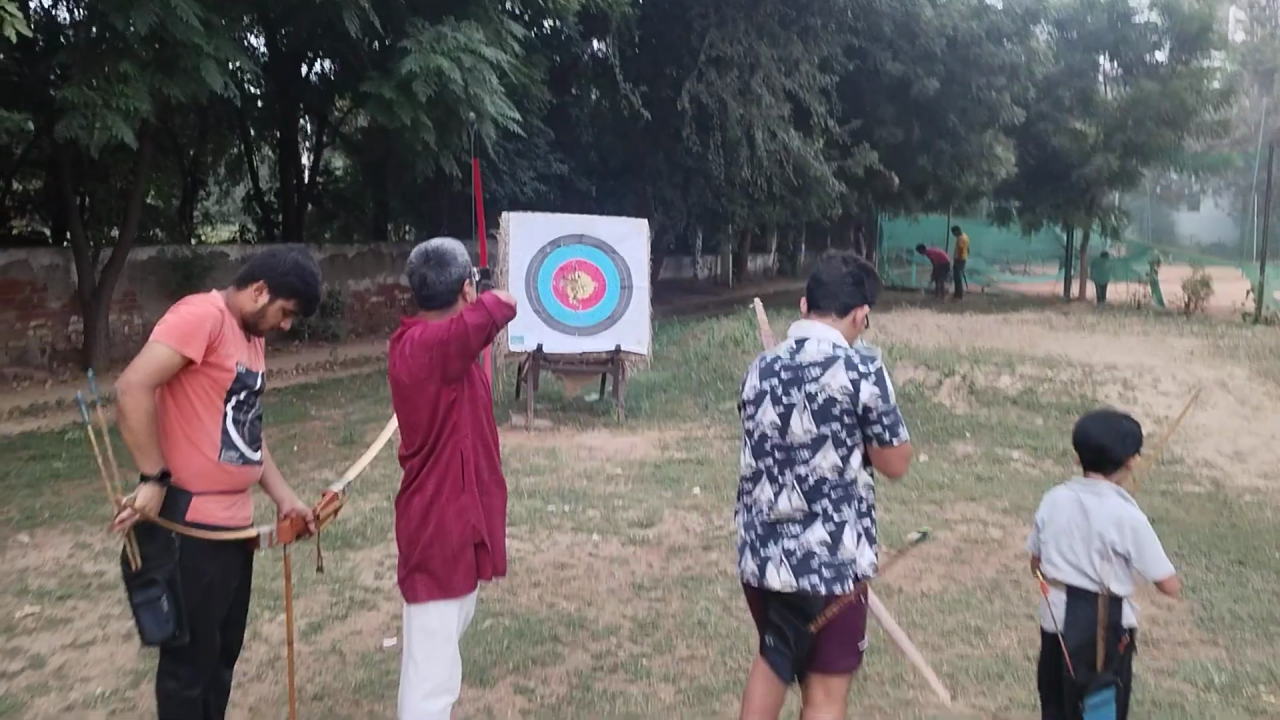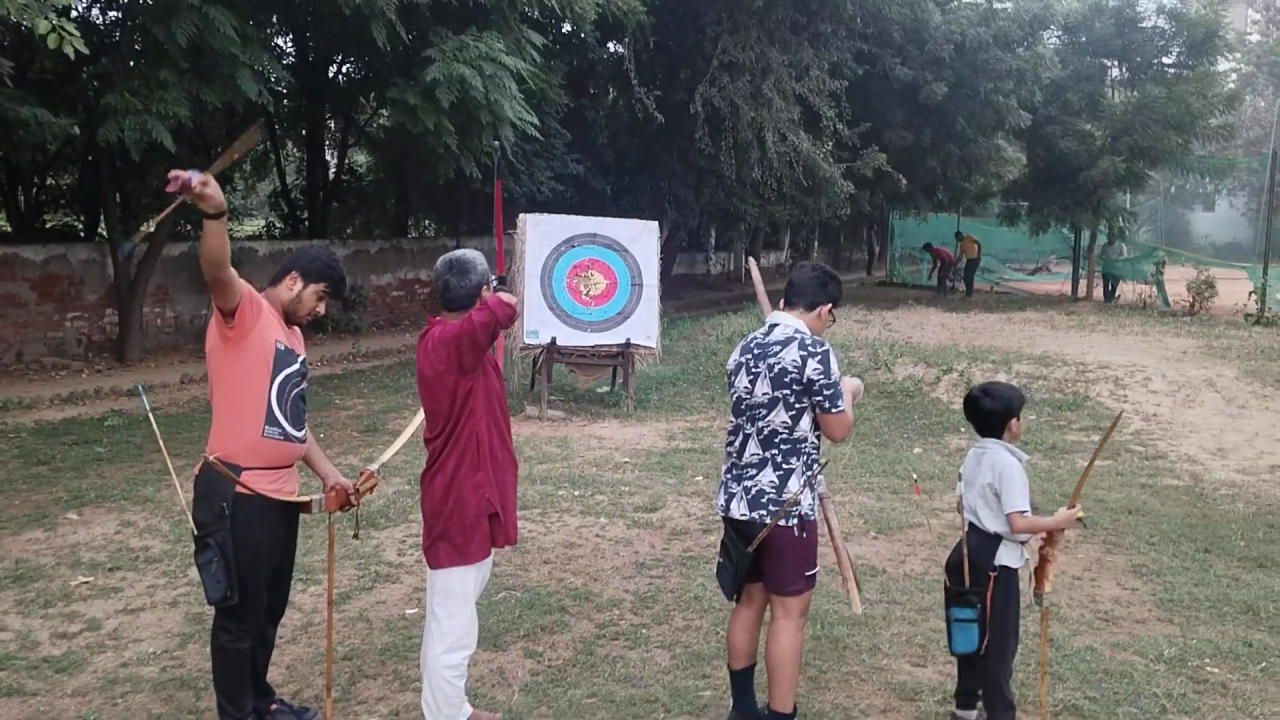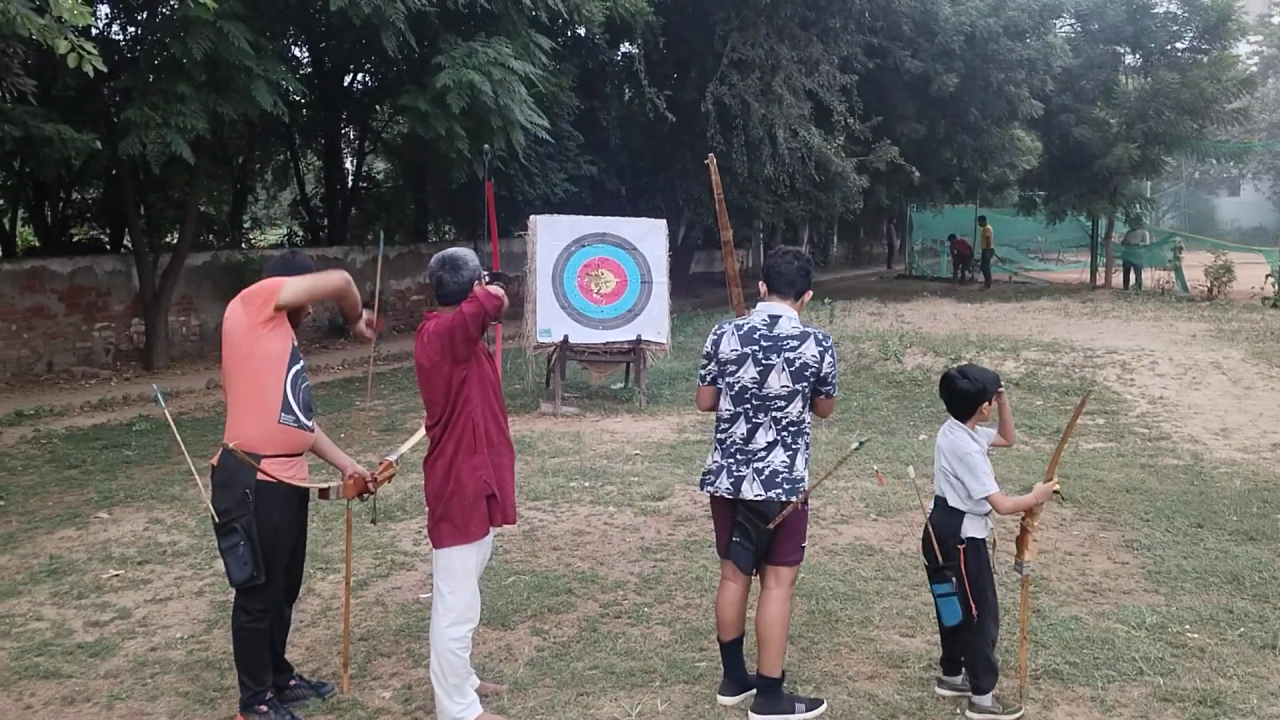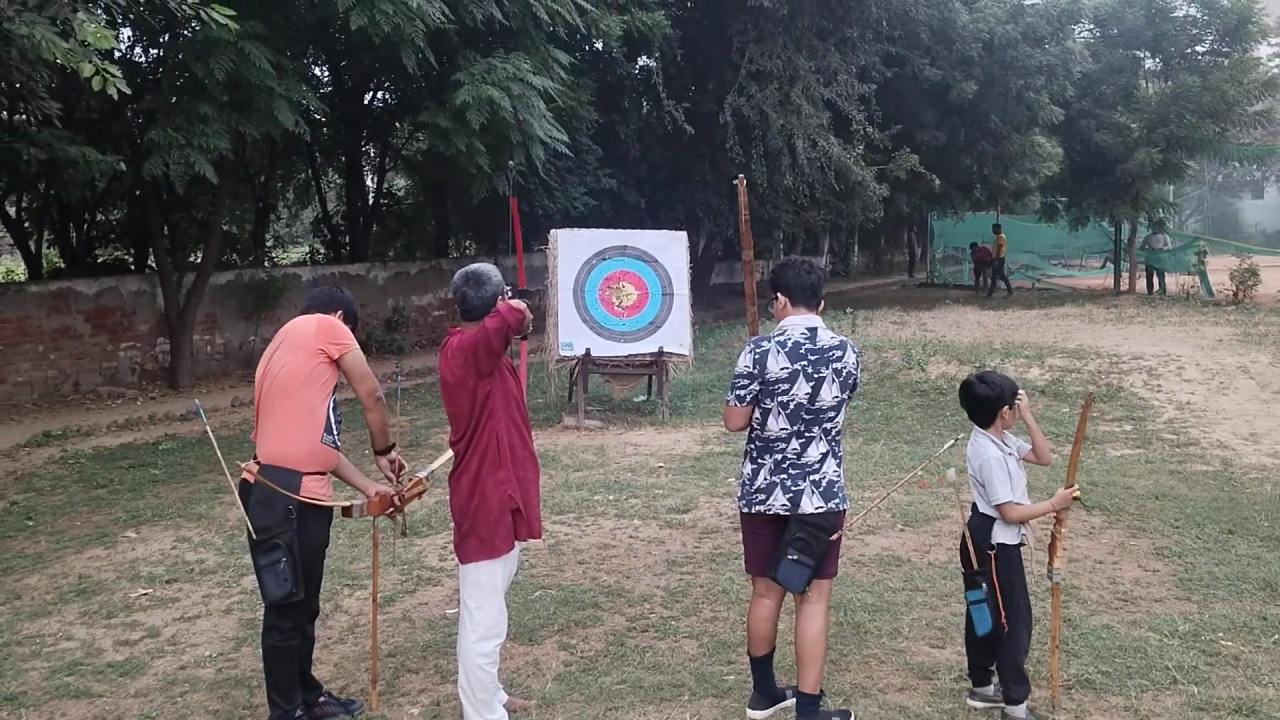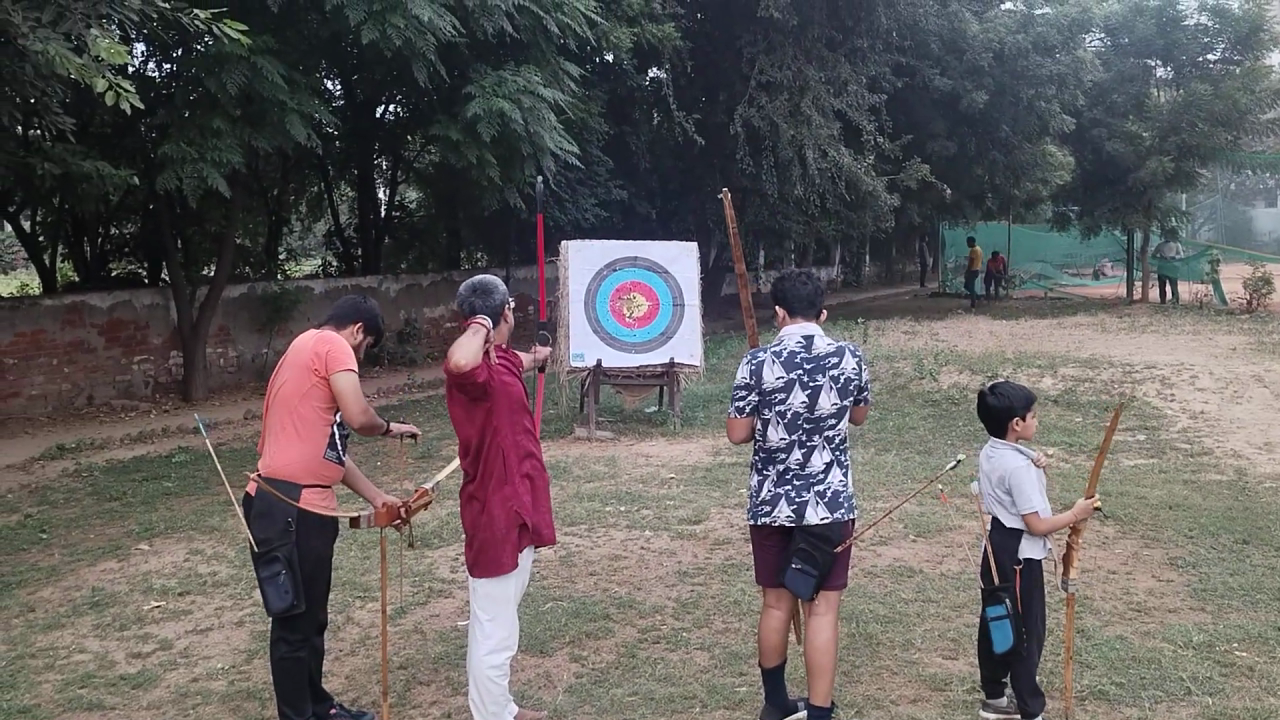
dt=1s
person 1, frame 1
left shoulder: (252, 336)
right shoulder: (200, 316)
right elbow: (133, 388)
left wrist: (283, 497)
right wrist: (153, 480)
left hip: (234, 521)
right hip: (189, 525)
left knee: (224, 649)
right knee: (189, 658)
person 1, frame 2
left shoulder: (292, 337)
right shoulder: (243, 312)
right elbow: (217, 271)
left wrist: (328, 472)
right wrist: (214, 211)
left hip: (280, 494)
right hip: (237, 494)
left knee: (270, 607)
right knee: (240, 611)
person 1, frame 3
left shoulder: (278, 333)
right shoulder: (252, 304)
left elbow: (298, 416)
right elbow: (339, 283)
left wrist: (346, 464)
right wrist: (358, 319)
left hip: (285, 480)
right hip: (253, 482)
left knee: (283, 589)
right knee: (257, 593)
left ankle: (278, 678)
person 1, frame 4
left shoulder: (286, 347)
right shoulder: (324, 327)
right elbow: (372, 395)
left wrist: (368, 486)
right wrist: (384, 450)
left hip: (297, 494)
right hip: (285, 494)
left knee: (303, 605)
right knee: (287, 608)
person 1, frame 5
left shoulder: (310, 351)
right shoulder: (330, 344)
right elbow: (357, 417)
left wrist: (377, 497)
right wrist: (389, 426)
left hip: (303, 506)
right hip: (287, 507)
left knee: (311, 617)
right knee: (295, 621)
person 2, frame 1
left shoulder: (415, 341)
right shoulder: (435, 344)
right elbow: (500, 306)
right wrist: (488, 302)
left hip: (442, 518)
right hip: (442, 526)
left knee: (434, 654)
right knee: (433, 668)
person 2, frame 2
left shoulder: (440, 338)
right shoulder: (453, 340)
right elbow: (503, 308)
right wrist: (498, 303)
left hip: (461, 495)
right hip: (463, 501)
left knee: (449, 619)
right knee: (452, 628)
person 2, frame 3
left shoulder: (446, 331)
right shoulder: (445, 332)
right elbow: (489, 302)
right wrist: (491, 296)
left hip: (468, 479)
right hip: (462, 484)
left knee: (457, 596)
right knee: (456, 603)
left ankle: (458, 680)
person 2, frame 4
left shoulder: (473, 348)
right shoulder: (469, 347)
right elbow: (515, 313)
left wrist: (511, 332)
right wrist: (518, 315)
left hip: (494, 493)
right hip: (488, 499)
left knee: (484, 610)
right knee: (484, 618)
person 2, frame 5
left shoulder: (495, 359)
right shoulder: (477, 366)
right elbow: (459, 362)
left wrist: (532, 357)
right wrist: (481, 328)
left hip: (511, 508)
right hip: (499, 514)
left knee: (496, 623)
right knee: (495, 631)
person 3, frame 1
left shoulder: (761, 369)
right shoulder: (860, 371)
right elbow: (895, 463)
left hip: (761, 554)
right hip: (830, 560)
left knee: (771, 662)
person 3, frame 2
left shoulder: (745, 348)
right shoulder: (812, 352)
right elbow: (837, 430)
right wrist: (846, 394)
left hip: (737, 496)
right hip: (784, 504)
left knee: (748, 600)
right knee: (788, 612)
person 3, frame 3
left shoulder: (725, 334)
right shoulder: (815, 344)
left elbow: (704, 400)
right elbow: (824, 408)
left hip: (725, 476)
right hip: (779, 481)
left knee: (734, 574)
right knee: (777, 582)
left ankle: (734, 678)
person 3, frame 4
left shoulder: (761, 350)
right shoulder: (846, 352)
left elbow: (734, 421)
left hip: (764, 492)
right hip: (821, 494)
left knee: (765, 591)
right knee: (813, 597)
person 3, frame 5
left shoulder: (758, 362)
right shoulder: (849, 357)
left elbow: (737, 433)
right elbow: (859, 416)
left hip: (771, 503)
right hip: (828, 504)
left knee: (776, 602)
right knee: (822, 608)
person 4, frame 1
left shoulder: (1053, 500)
right shoulder: (1127, 517)
left elbow: (1036, 565)
right elbow: (1170, 586)
right wrist: (1132, 560)
left hip: (1058, 616)
right hip: (1106, 624)
person 4, frame 2
left shoulder: (975, 454)
right shoulder: (1008, 463)
left elbow: (961, 506)
right elbow: (1018, 523)
right wrist: (1057, 521)
left hip: (970, 552)
right hip: (996, 560)
right knee: (999, 644)
person 4, frame 3
left shoulder: (953, 430)
right shoulder: (967, 450)
left elbow: (1006, 438)
right elbow: (1001, 504)
left wrist: (1005, 404)
right wrist: (1036, 497)
left hip: (942, 528)
right hip: (962, 535)
left knee: (954, 607)
right knee: (980, 613)
left ankle: (951, 676)
person 4, frame 4
left shoulder: (997, 439)
right shoulder: (991, 456)
left elbow: (1044, 457)
right elbow: (1010, 512)
left wrist: (1028, 417)
right wrist: (1054, 504)
left hip: (980, 539)
right hip: (997, 544)
right knee: (1013, 623)
left ankle: (981, 687)
person 4, frame 5
left shoulder: (990, 453)
right shoulder: (1017, 466)
right elbow: (1036, 525)
left wrist: (1034, 465)
right wrist: (1075, 514)
left hip: (998, 547)
right hip: (1019, 556)
right knee: (1026, 635)
